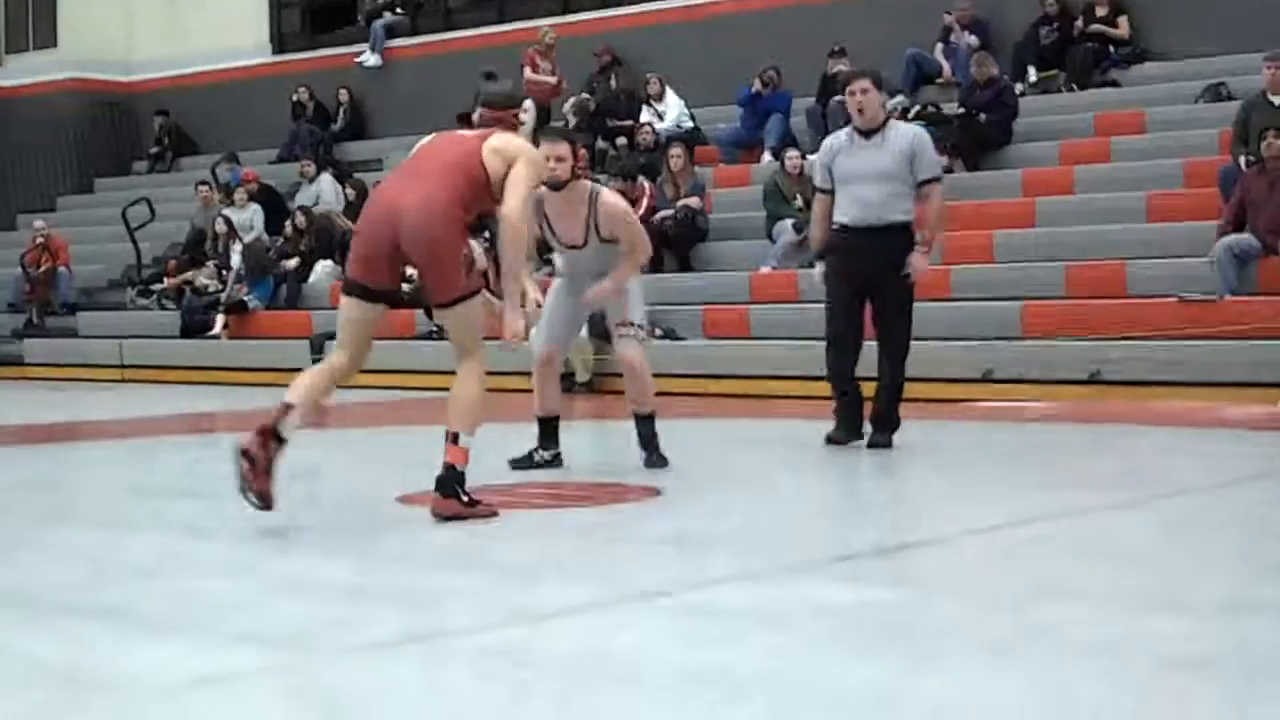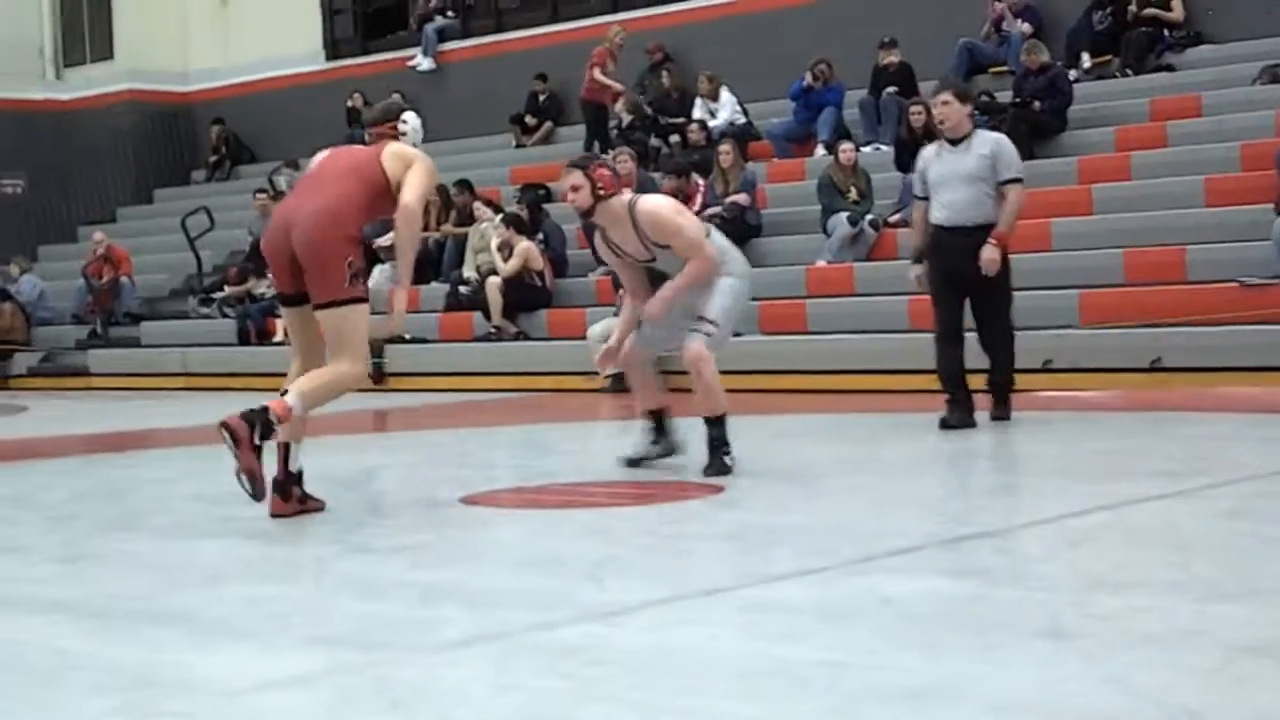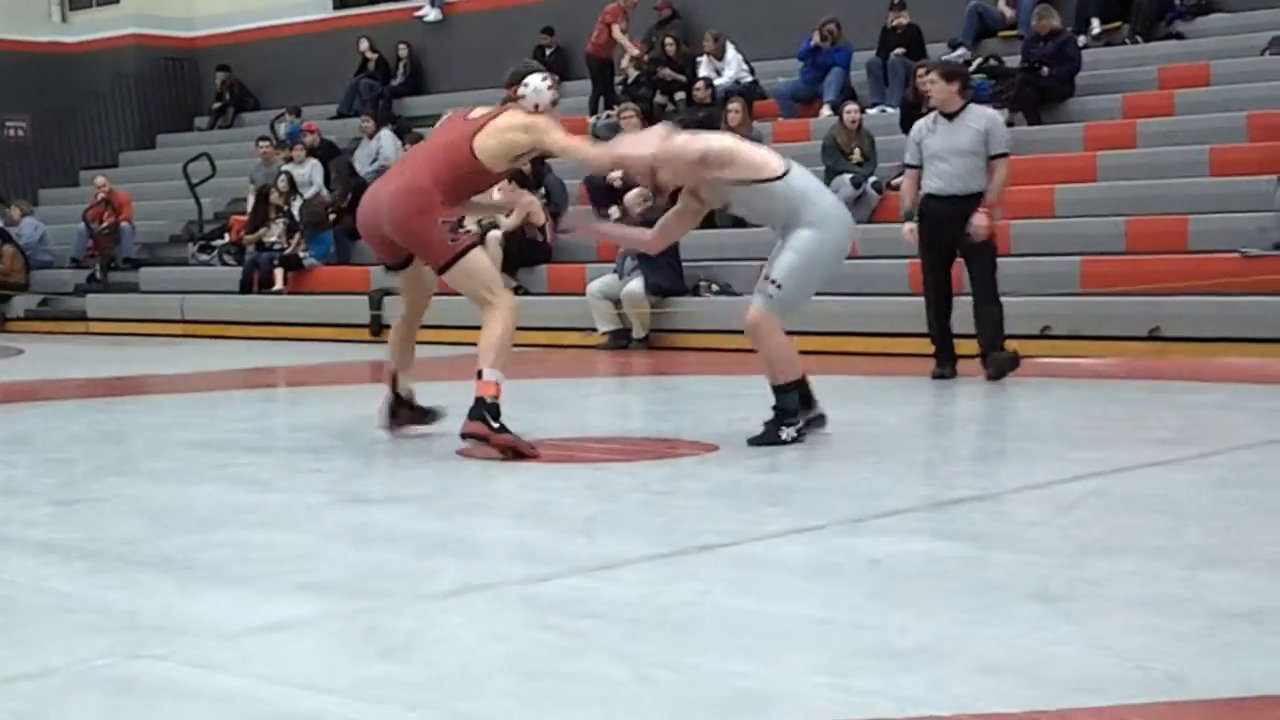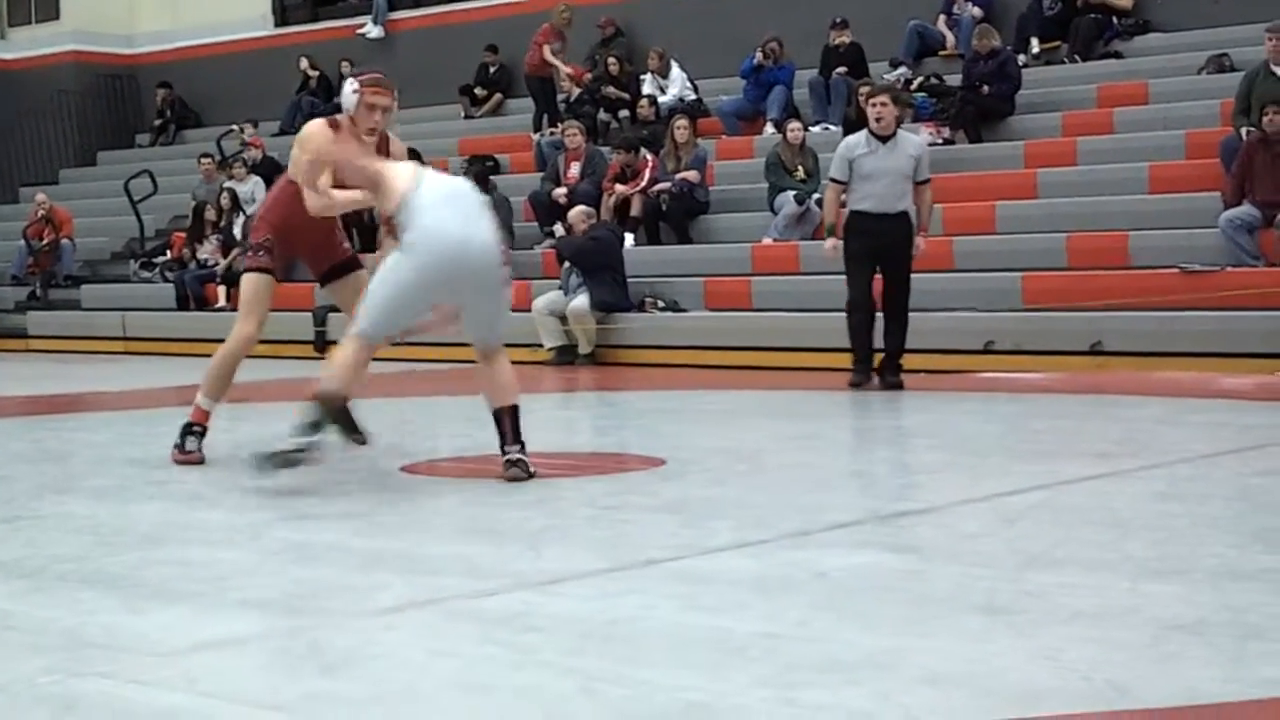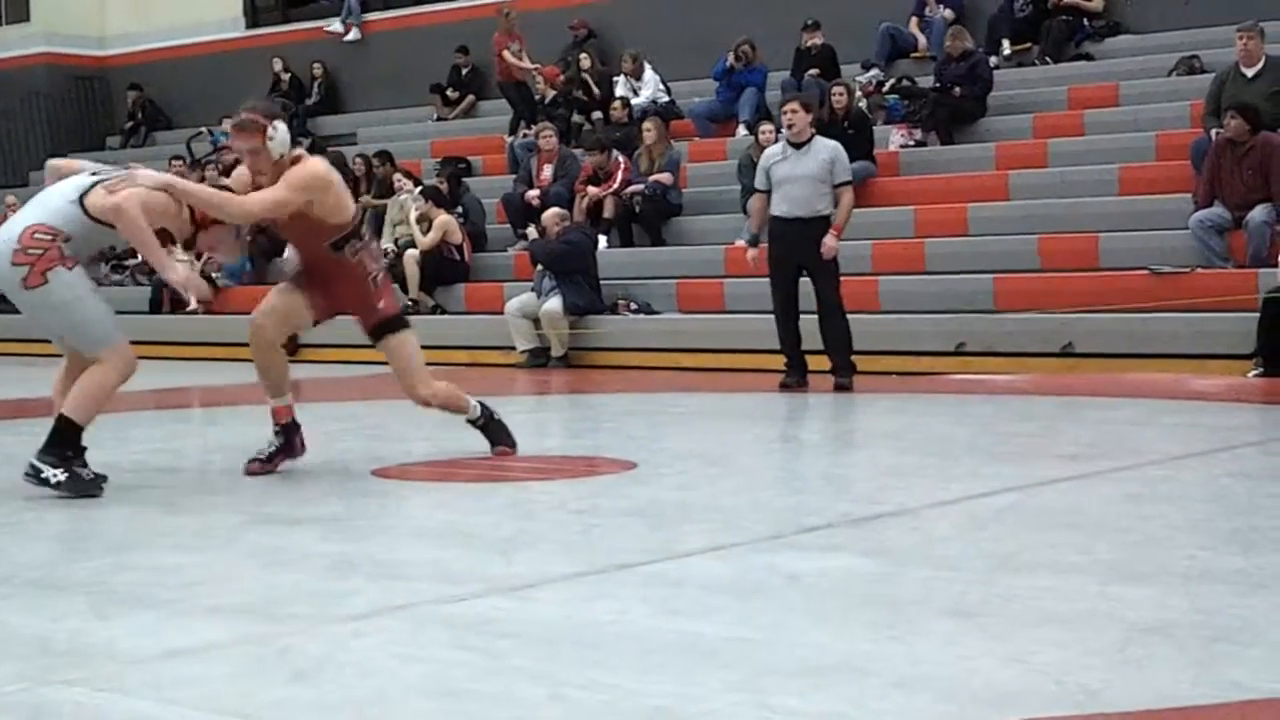
dt=1s
person 1, frame 1
left shoulder: (433, 140)
right shoulder: (523, 151)
right elbow: (513, 216)
left wrist: (478, 302)
right wrist: (512, 306)
left hip: (379, 212)
right hip: (434, 221)
left knee: (345, 358)
right knee: (470, 357)
left ankle: (267, 440)
right ankle: (451, 488)
person 1, frame 2
left shoulder: (331, 154)
right shoulder: (419, 161)
right elbow: (409, 206)
right wrist: (402, 287)
left hip: (281, 224)
right hip: (328, 228)
left knee: (308, 360)
right knee: (351, 366)
left ankle: (287, 487)
right ankle: (256, 423)
person 1, frame 3
left shoulder: (466, 117)
right shoulder: (528, 126)
right elbow: (596, 157)
left wrist: (472, 197)
left hip: (375, 205)
right hip: (417, 209)
left knee: (417, 298)
right knee: (501, 304)
left ankle: (399, 402)
right ankle: (485, 416)
person 1, frame 4
left shoulder: (392, 149)
right shoulder: (317, 134)
right elbow: (317, 203)
right wrist: (373, 195)
left hip: (323, 233)
right hip: (276, 230)
right knee: (248, 332)
right ankle: (194, 426)
person 1, frame 5
left shoulder: (311, 174)
right shoulder: (248, 176)
left elbow: (246, 212)
left wrist: (170, 182)
left hip: (362, 276)
right hip: (315, 275)
left knee: (421, 389)
right knee: (263, 327)
left ankle: (481, 414)
right ankle: (285, 431)
person 2, frame 1
left shoulder: (608, 204)
right shoulder: (533, 207)
left elbow: (642, 250)
left wrist: (609, 286)
left hip: (618, 278)
right hip: (571, 280)
left knee: (630, 360)
right knee: (544, 356)
left ankle: (649, 443)
right ankle: (547, 447)
person 2, frame 2
left shoulder: (650, 210)
right shoulder: (604, 241)
left elbow: (706, 258)
right elbow: (638, 295)
left wrist: (662, 297)
right wrist: (617, 340)
left hip: (724, 274)
right hip: (687, 284)
left knee: (695, 355)
right knee: (631, 356)
left ankle: (720, 448)
right ankle: (660, 435)
person 2, frame 3
left shoulder: (699, 150)
right shoulder: (696, 194)
left elbow: (648, 153)
right elbow: (655, 242)
left wrist: (630, 147)
right wrist: (599, 229)
left hip: (821, 225)
right hip: (805, 227)
left knee: (760, 321)
right knee: (760, 321)
left ankle: (792, 419)
right ankle: (805, 408)
person 2, frame 4
left shoulder: (394, 176)
right shoulder: (466, 190)
left elbow: (339, 149)
right wrist: (447, 312)
left hip: (428, 250)
right hip: (486, 256)
left knee: (360, 342)
right knee: (491, 352)
left ankle: (307, 435)
right ankle: (514, 450)
person 2, frame 5
left shoulder: (146, 183)
right shoulder: (166, 200)
left elbow: (54, 166)
right elbow: (123, 205)
right wrist: (169, 269)
right hip: (33, 256)
left knee: (84, 353)
right knee: (118, 359)
left ankle: (66, 460)
right ankle: (50, 459)
person 3, frame 1
left shoulder: (913, 139)
right shoulder: (832, 146)
left elbow: (933, 197)
right elbow: (822, 203)
left wrist: (924, 248)
right wrist: (819, 254)
left hip: (894, 244)
right hip: (845, 245)
left knee: (893, 341)
right knee: (840, 336)
left ankle: (884, 424)
right ankle: (848, 419)
person 3, frame 2
left shoulder: (996, 144)
right shoulder: (927, 156)
left elbow: (1014, 196)
right elbow: (921, 210)
left wrist: (996, 242)
right wrist: (918, 258)
left hip: (985, 243)
right hip: (942, 246)
left knee: (995, 328)
right knee: (947, 330)
left ankle: (1001, 398)
right ankle: (959, 406)
person 3, frame 3
left shoulder: (988, 119)
right shoulder: (920, 128)
left elbow: (1000, 169)
right elbow: (911, 177)
left wrist: (985, 211)
right wrist: (908, 217)
left hip: (975, 211)
right hip: (933, 211)
left knee: (984, 282)
right knee: (935, 288)
left ankle: (994, 353)
right ankle: (945, 359)
person 3, frame 4
left shoulder: (915, 146)
right shoulder: (850, 146)
left elbow: (923, 191)
right elbow: (833, 192)
left wrist: (922, 231)
right wrist: (831, 233)
left hip: (898, 227)
right hip: (860, 226)
left knee: (897, 301)
right knee: (860, 299)
left ankle: (891, 367)
right ankle: (861, 364)
person 3, frame 5
left shoulder: (832, 150)
right shoulder: (770, 155)
left elbow: (846, 196)
right elbow: (760, 201)
left wrist: (834, 233)
right wrist: (753, 241)
left hip: (818, 230)
right hip: (781, 233)
left knee: (830, 302)
right knee: (784, 305)
left ankle: (843, 369)
right ankle: (795, 369)
